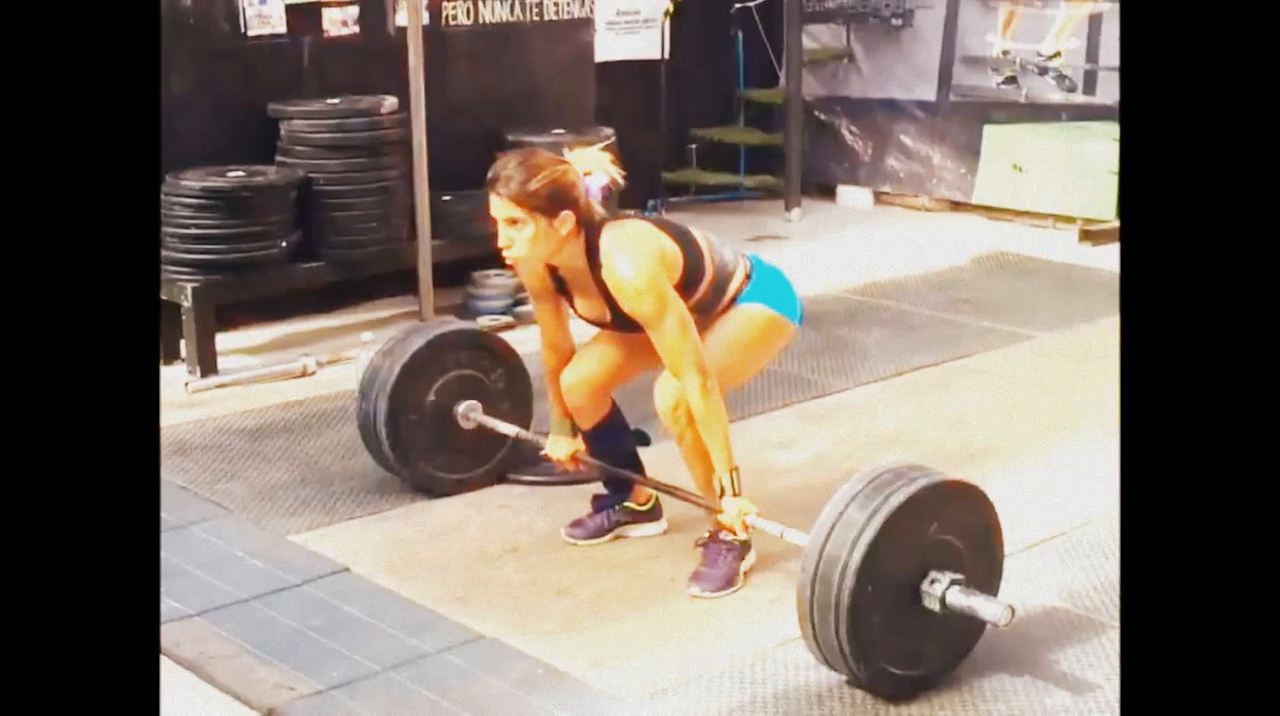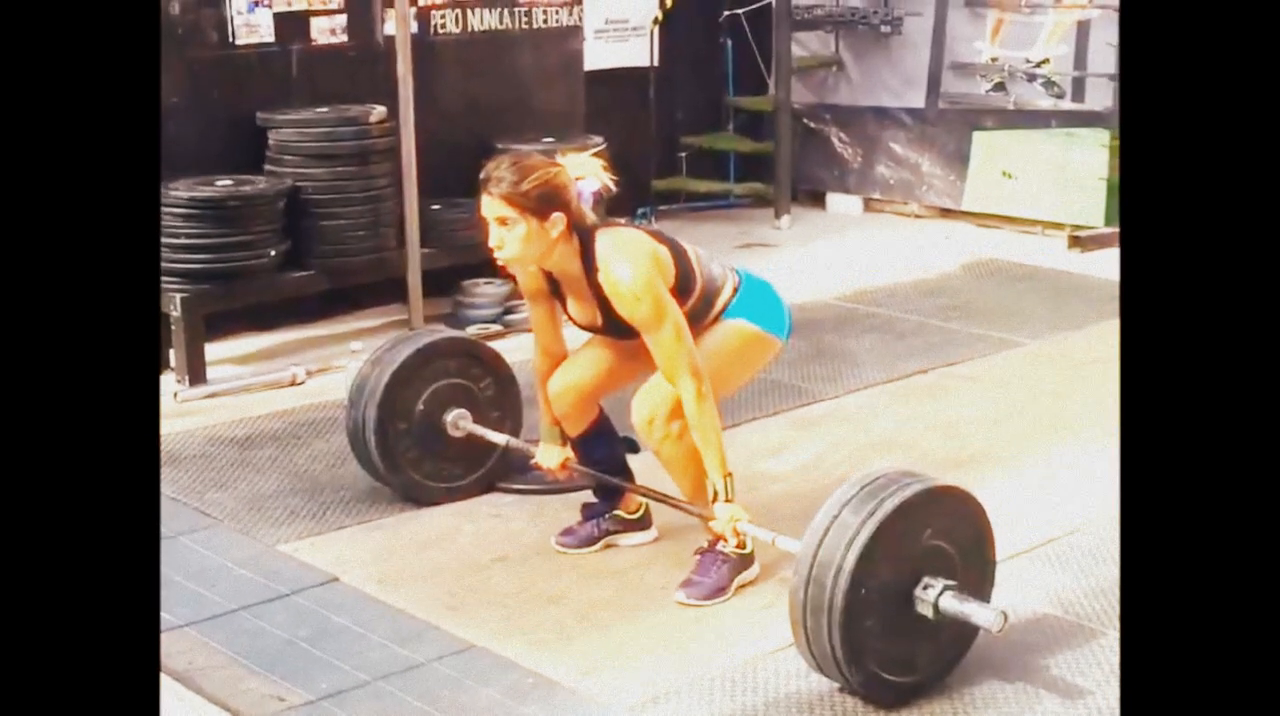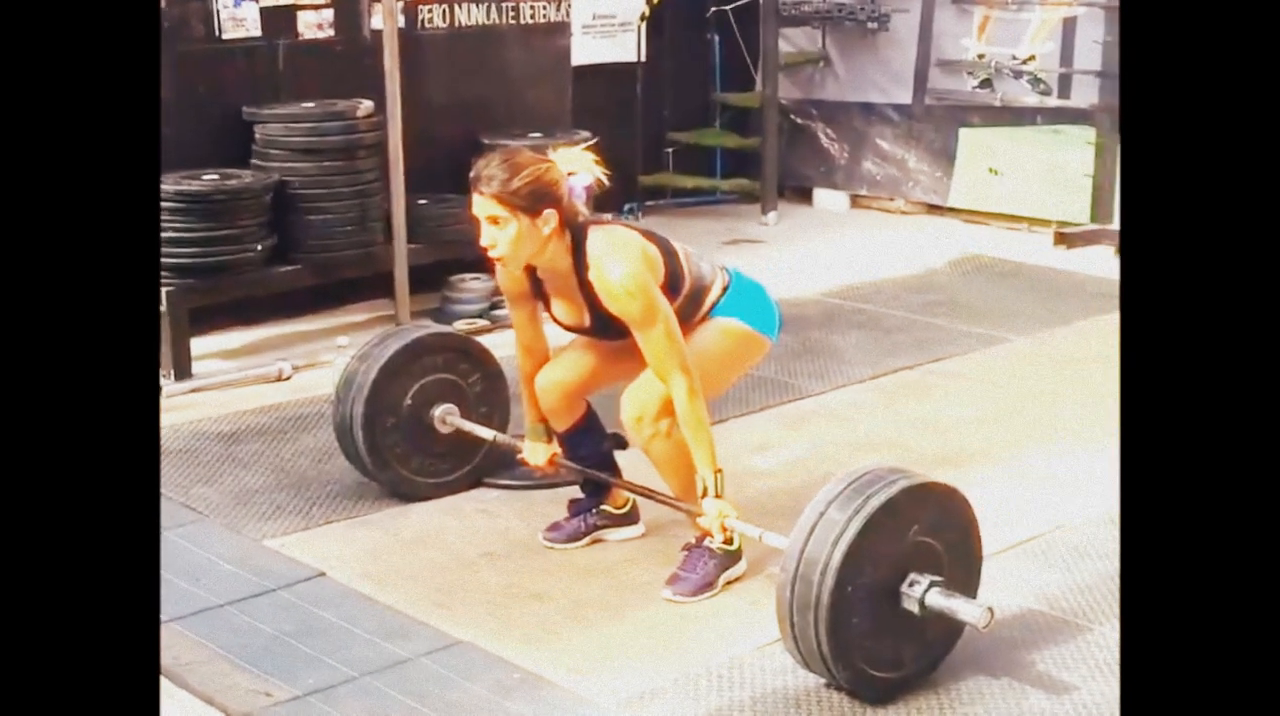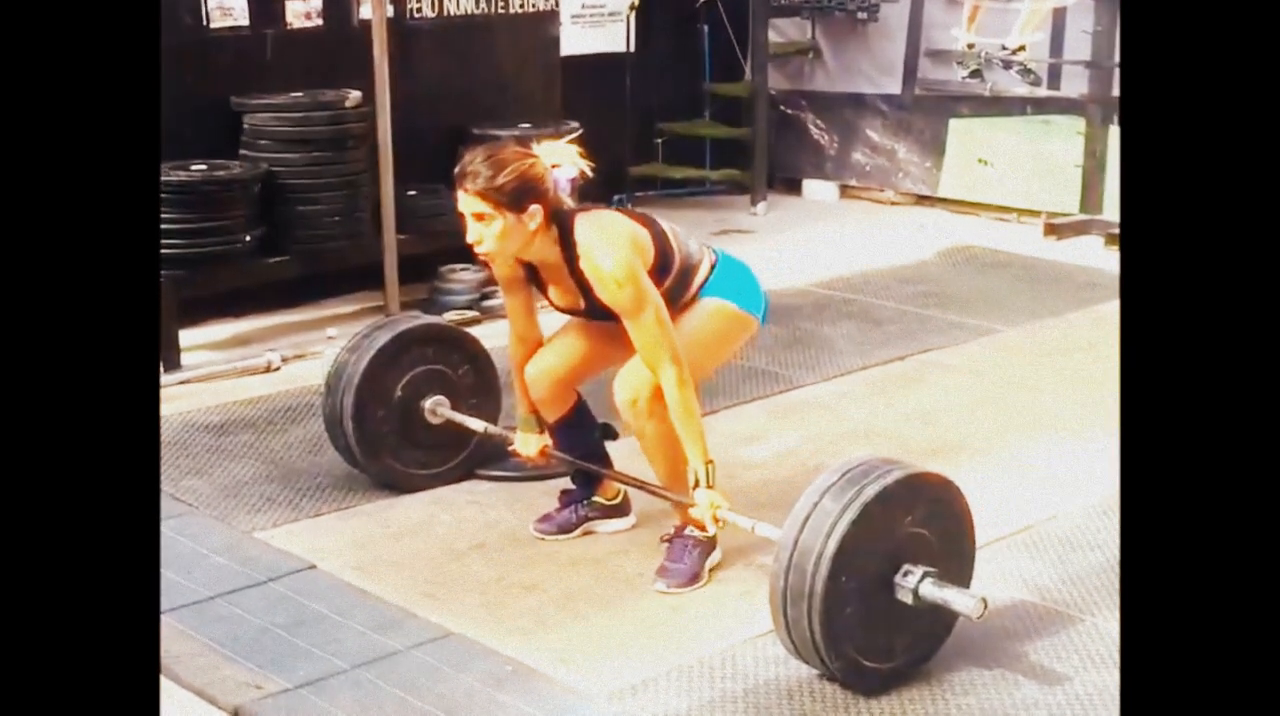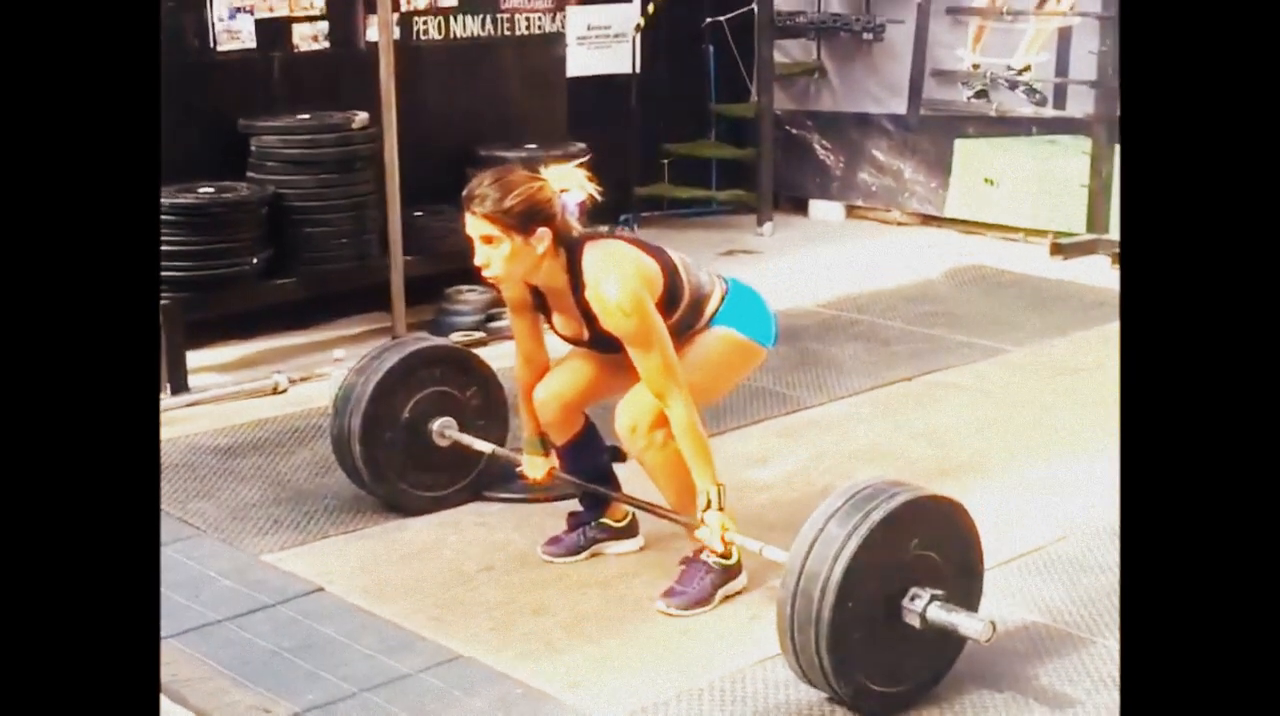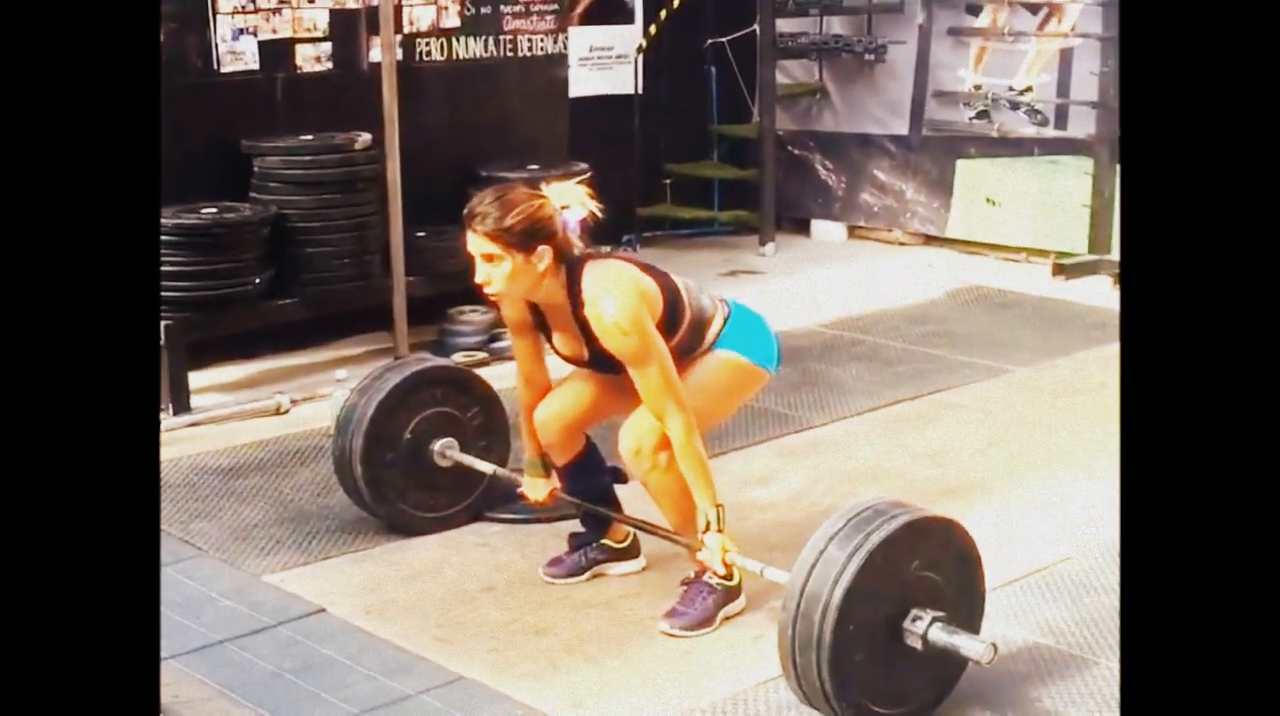
dt=0.5s
person 1, frame 1
left shoulder: (627, 266)
right shoulder: (536, 261)
left elbow: (696, 379)
right elbow: (556, 349)
left wrist: (730, 487)
right wrist: (562, 428)
left hip: (755, 299)
right hip: (690, 303)
left knee: (674, 398)
right knee: (580, 382)
left ankle: (731, 531)
right ankle: (634, 502)
person 1, frame 2
left shoulder: (622, 270)
right shoulder: (532, 264)
left elbow: (690, 384)
right elbow: (549, 353)
left wrist: (723, 493)
right wrist: (551, 436)
left hip: (745, 312)
right hip: (680, 314)
left knee: (653, 410)
right knee: (566, 389)
left ankle: (731, 544)
right ankle: (625, 510)
person 1, frame 3
left shoulder: (613, 269)
right shoulder: (516, 266)
left elbow: (681, 382)
right elbow: (531, 353)
left wrist: (711, 490)
right wrist: (536, 432)
left hip: (733, 311)
right hip: (668, 314)
left knee: (643, 409)
right knee: (554, 386)
left ankle: (717, 542)
right ankle: (612, 506)
person 1, frame 4
left shoulder: (602, 256)
right shoulder: (509, 253)
left elbow: (670, 370)
right elbow: (524, 341)
left wrist: (702, 478)
right wrist: (528, 422)
left hip: (721, 292)
right hip: (658, 296)
left knee: (635, 391)
right knee: (544, 375)
left ankle: (696, 529)
right ankle: (601, 497)
person 1, frame 5
left shoulder: (609, 287)
right shoulder: (519, 277)
left elbow: (674, 399)
right elbow: (530, 366)
left wrist: (712, 502)
right wrist: (534, 447)
left hip: (730, 320)
right hip: (665, 323)
left knee: (637, 418)
right knee: (552, 398)
left ankle: (717, 555)
right ankle: (610, 519)
person 1, frame 6
left shoulder: (609, 305)
right shoulder: (519, 298)
left elbow: (675, 418)
right elbow: (532, 386)
left wrist: (712, 524)
right wrist: (535, 467)
left hip: (733, 343)
right hip: (668, 345)
left knee: (640, 441)
right knee: (553, 420)
left ankle: (717, 577)
right ankle: (611, 540)
